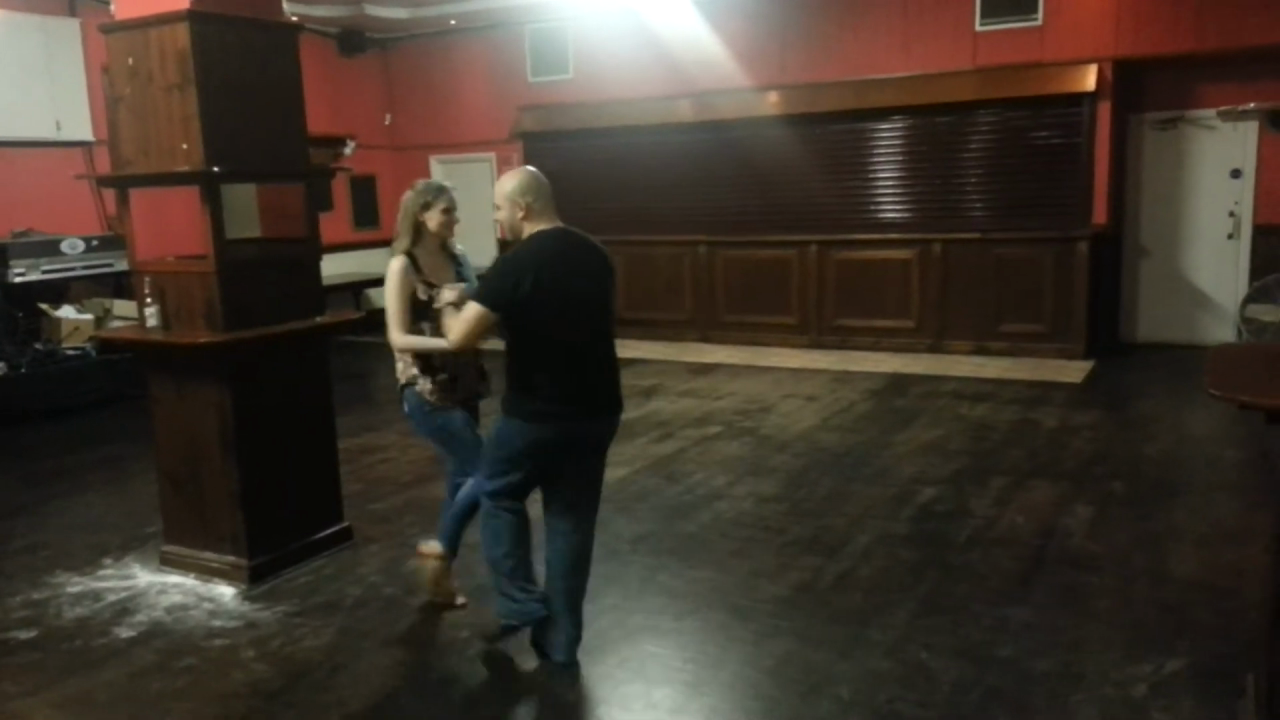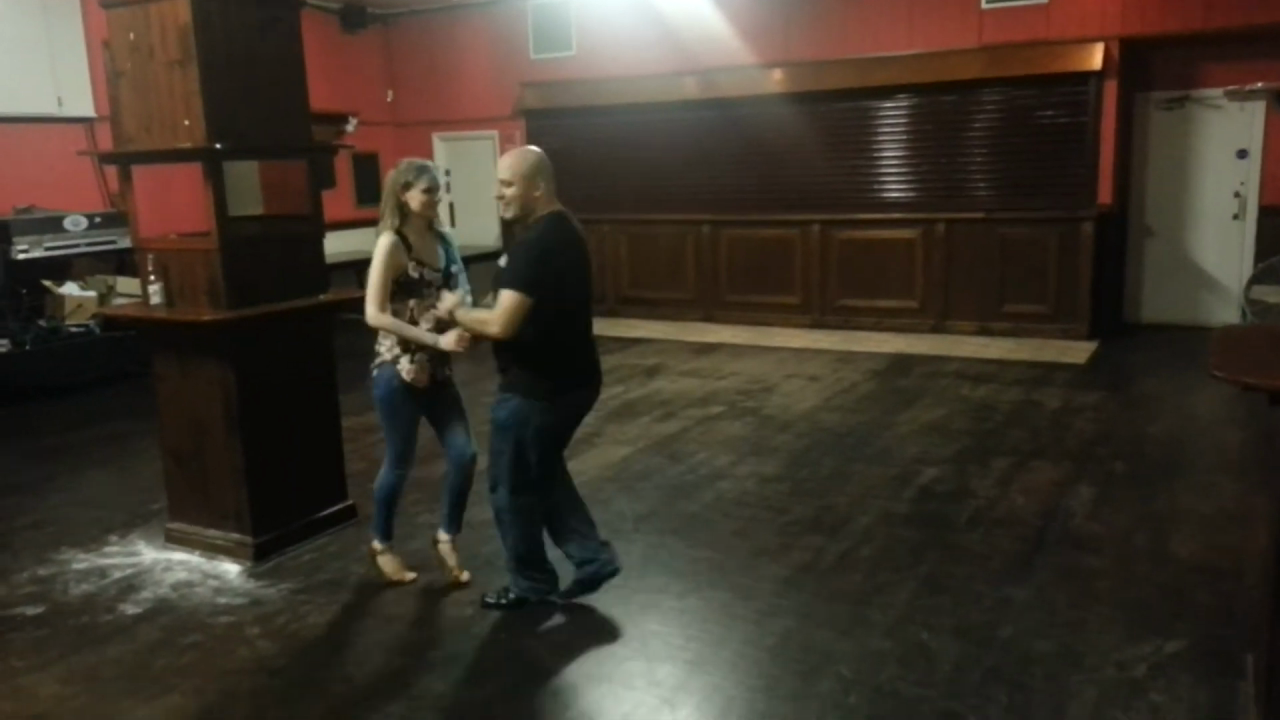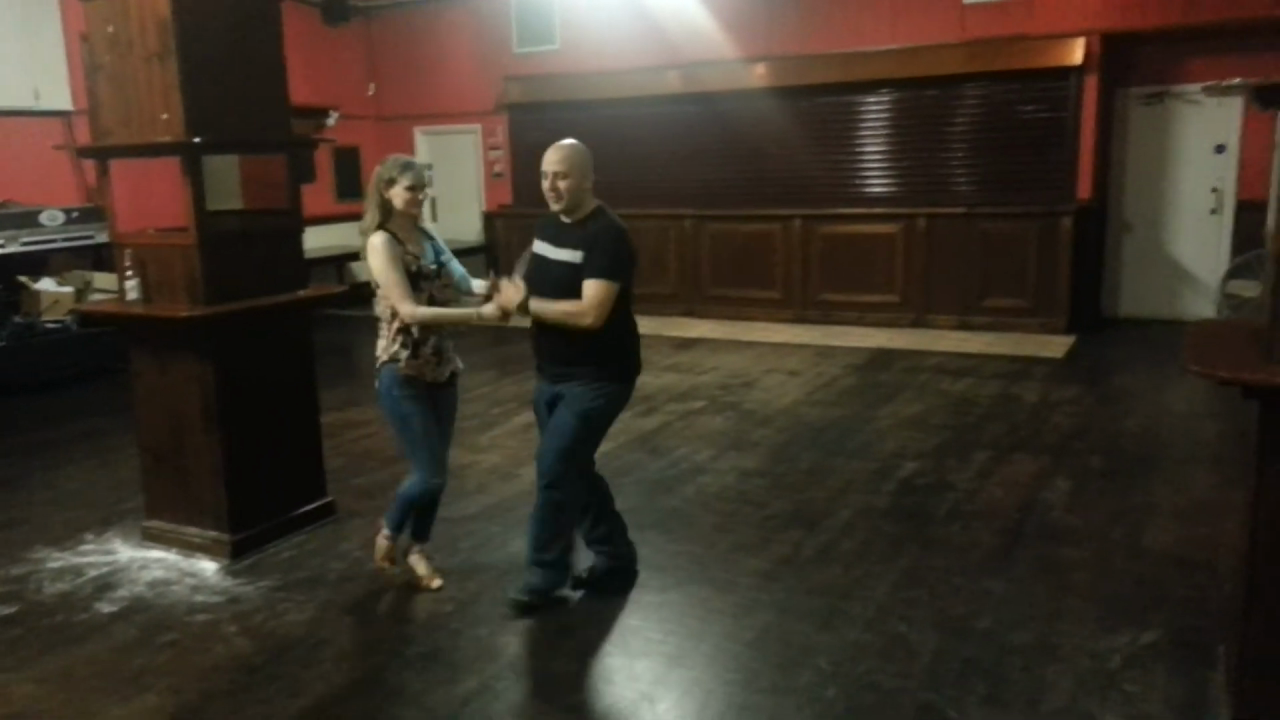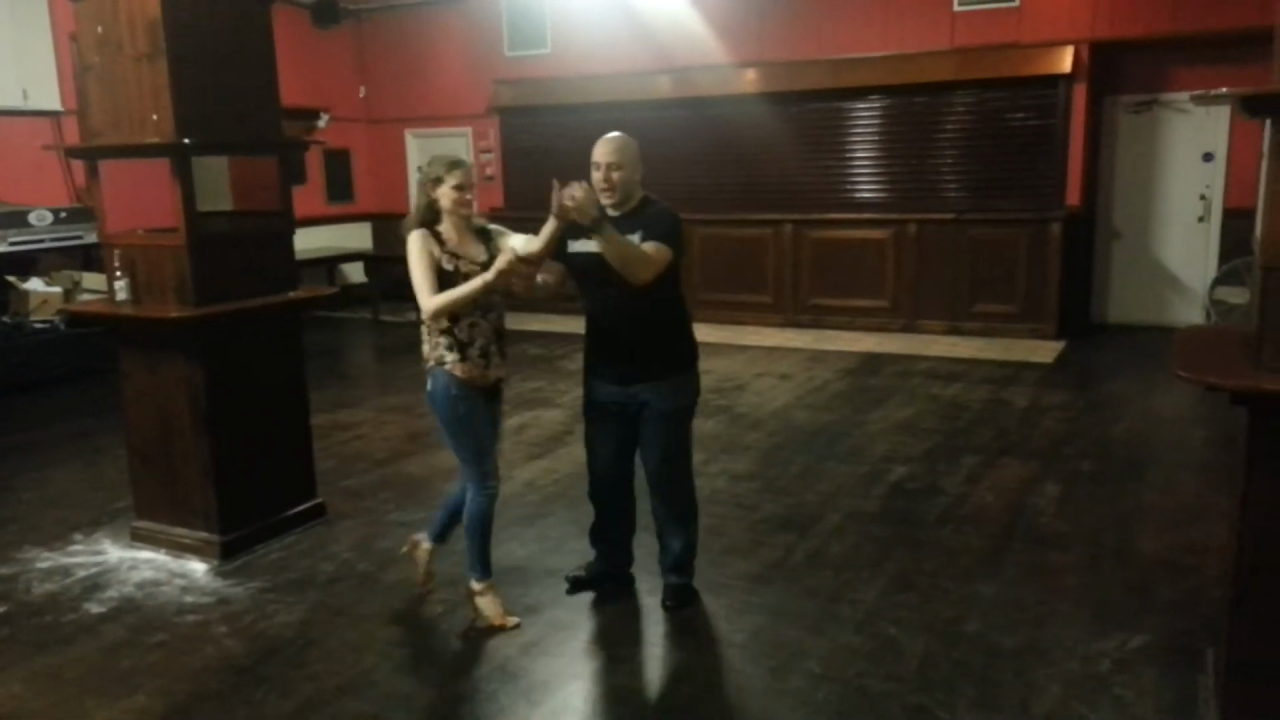
dt=0.4s
person 1, frame 1
left shoulder: (516, 265)
right shoulder: (594, 255)
left elbow: (460, 336)
left wrist: (450, 305)
left hip: (536, 415)
right hip: (597, 411)
left knee: (498, 497)
right knee: (572, 521)
left ankle: (521, 606)
right ankle: (560, 642)
person 1, frame 2
left shoulder: (534, 246)
right shoulder: (562, 232)
left elbow: (501, 325)
left wrist: (455, 311)
right wrist: (472, 312)
left hip: (535, 390)
right hip: (573, 381)
left knee: (512, 487)
right knee: (544, 472)
left ankle: (531, 584)
right ankle: (592, 557)
person 1, frame 3
left shoulder: (607, 236)
right shoulder: (547, 226)
left elbow: (590, 314)
right elbow: (534, 281)
left wrist: (525, 304)
right wrist: (512, 291)
left hip: (597, 377)
right hip: (554, 375)
left knee: (555, 468)
right knee: (570, 468)
left ankle: (547, 577)
right ankle: (614, 558)
person 1, frame 4
left shoulder: (660, 220)
right shoulder: (579, 227)
left elbow: (642, 270)
right elbow: (545, 279)
left wrist: (596, 225)
left hip: (662, 375)
right hip: (605, 376)
left knee: (667, 475)
right knee: (605, 472)
left ankle: (678, 574)
right ankle: (610, 563)
person 2, frame 1
left shoulder: (458, 260)
right shoulder: (402, 267)
right elbow: (399, 338)
right wrist: (453, 341)
left hip: (461, 387)
right hip: (425, 392)
left knee: (462, 477)
left ankle: (440, 568)
right ankle: (438, 547)
person 2, frame 2
left shoulder: (442, 239)
right shoulder: (391, 244)
left elbow: (463, 294)
right elbow: (375, 315)
right wrist: (434, 339)
left hip: (437, 369)
right hip: (398, 370)
left knee: (464, 455)
right knee: (399, 463)
left ankle: (447, 537)
right ankle: (382, 545)
person 2, frame 3
left shoulder: (427, 237)
right shoulder: (381, 242)
left elbow: (461, 282)
right elbow: (409, 311)
left wrist: (492, 291)
right wrist: (479, 315)
left hip: (441, 367)
right hip: (401, 373)
left knee: (436, 470)
right knee: (429, 472)
left ankle: (417, 548)
right ankle: (389, 532)
person 2, frame 4
left shoulder: (489, 235)
right shoulder: (422, 240)
left elbow: (531, 249)
right elbow: (431, 305)
left wrist: (555, 220)
right wrist: (490, 276)
left hip: (488, 373)
right hip: (451, 376)
left knee: (474, 478)
right knee: (484, 483)
left ankle: (426, 542)
right ankle: (480, 587)
